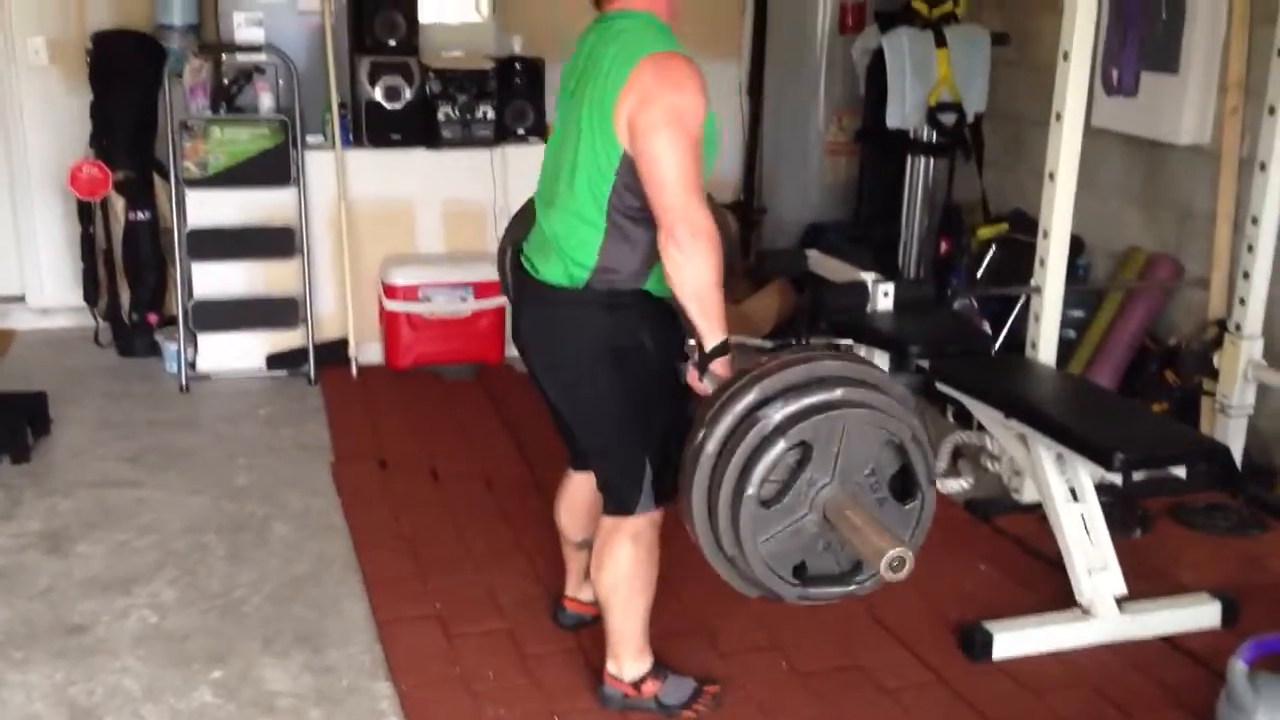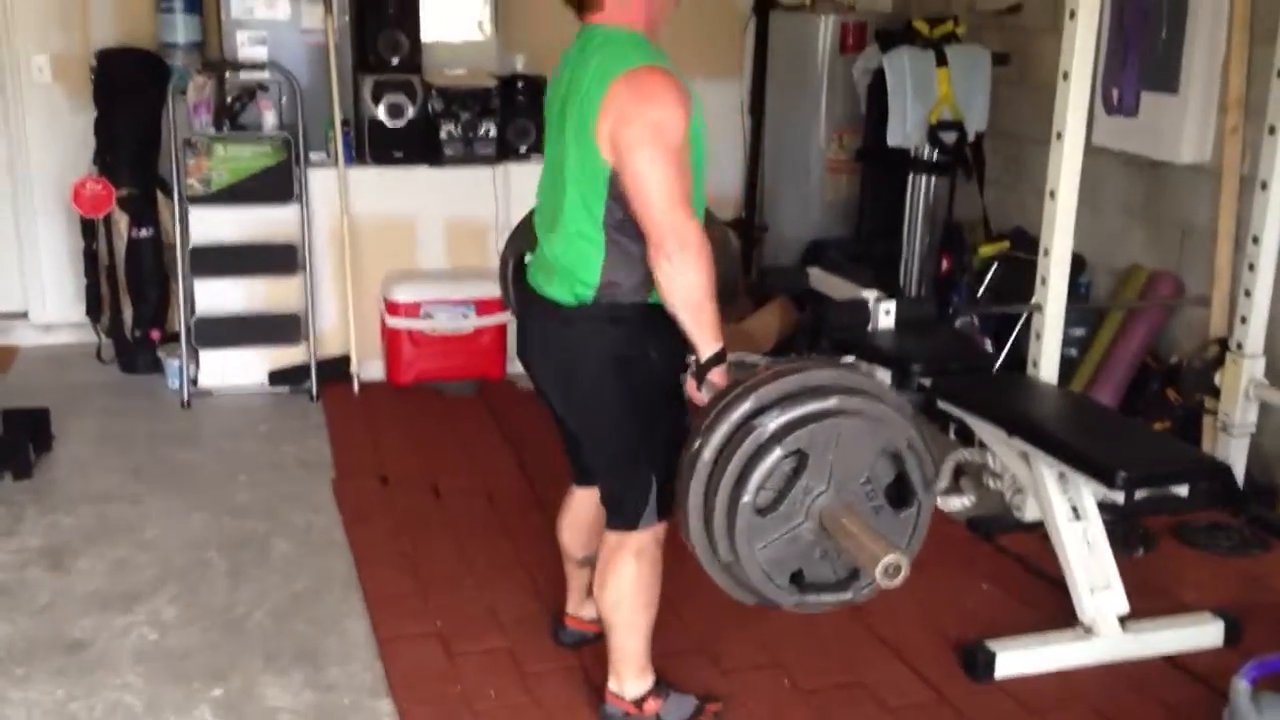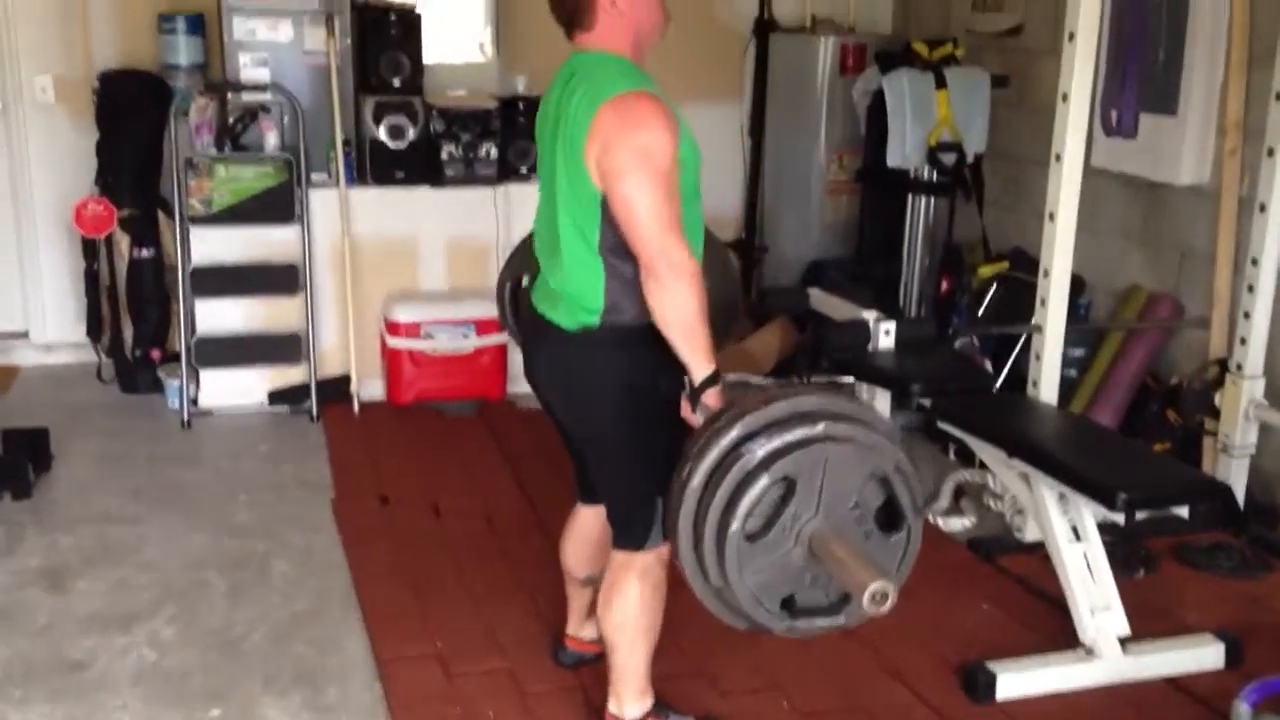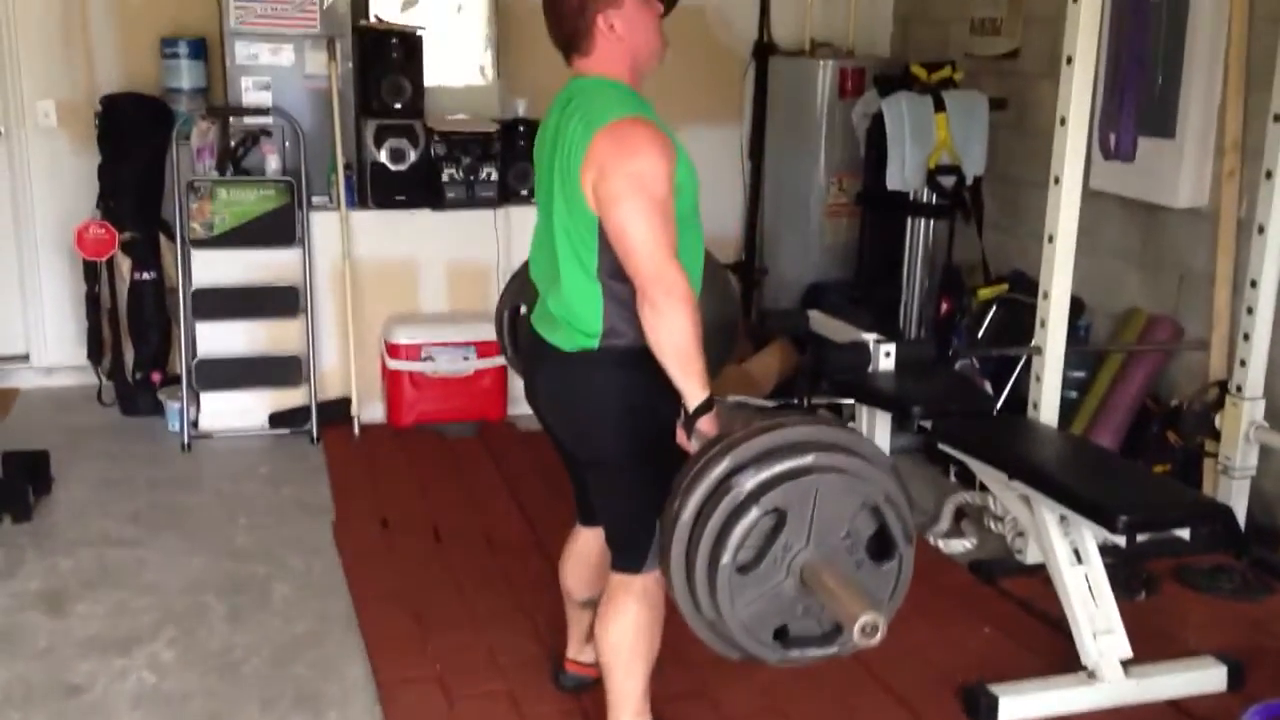
dt=0.1s
person 1, frame 1
right shoulder: (664, 69)
right elbow: (682, 223)
right wrist: (714, 345)
left hip: (548, 294)
right hip: (603, 315)
left knee: (593, 462)
right knee: (637, 498)
left ankle: (579, 592)
person 1, frame 2
left shoulder: (583, 62)
right shoulder: (644, 86)
right elbow: (671, 233)
right wrist: (709, 354)
left hip: (555, 311)
right hip: (608, 331)
left knee: (598, 478)
right knee: (642, 515)
left ankle: (580, 611)
person 1, frame 3
left shoulder: (572, 86)
right shoulder: (630, 111)
right elbow: (663, 258)
right wrist: (704, 376)
left hip: (561, 335)
right hip: (615, 352)
left knee: (599, 496)
right knee: (645, 536)
left ankle: (581, 630)
person 1, frame 4
left shoulder: (570, 110)
right shoulder: (628, 135)
right elbow: (658, 285)
right wrist: (700, 404)
left hip: (560, 354)
right hip: (612, 375)
left knee: (601, 522)
right knee: (647, 562)
left ankle: (580, 655)
